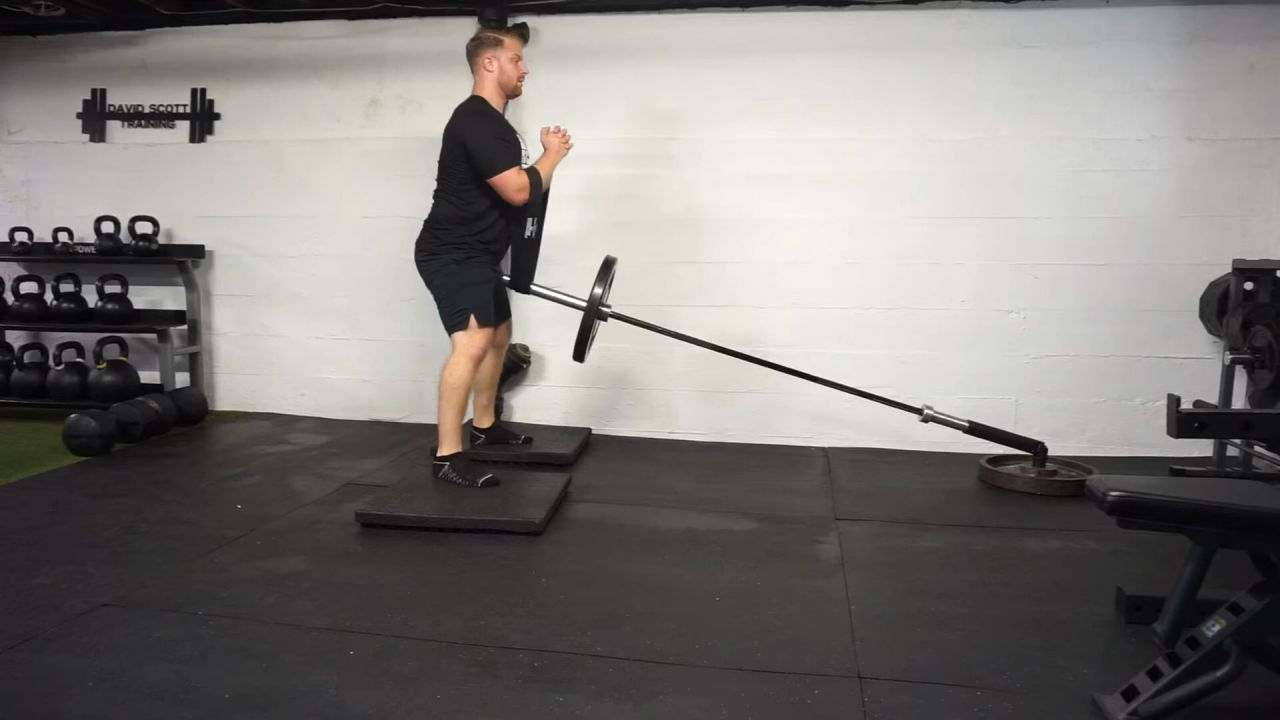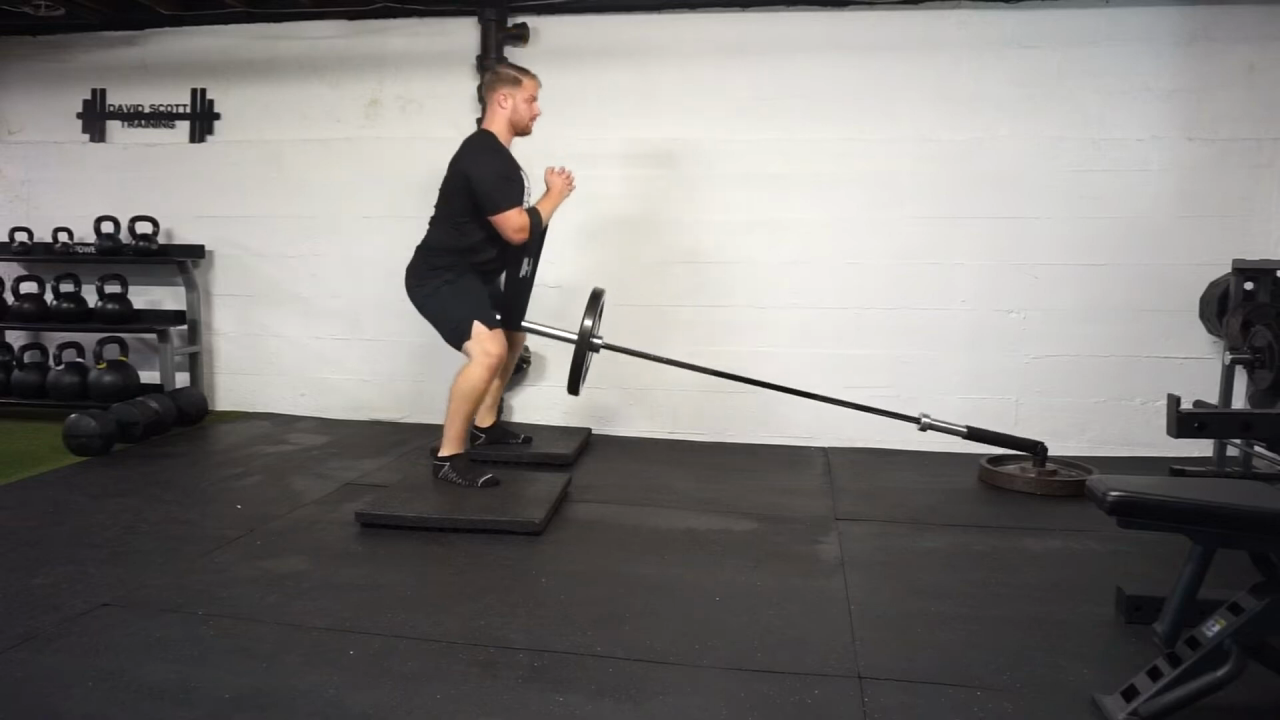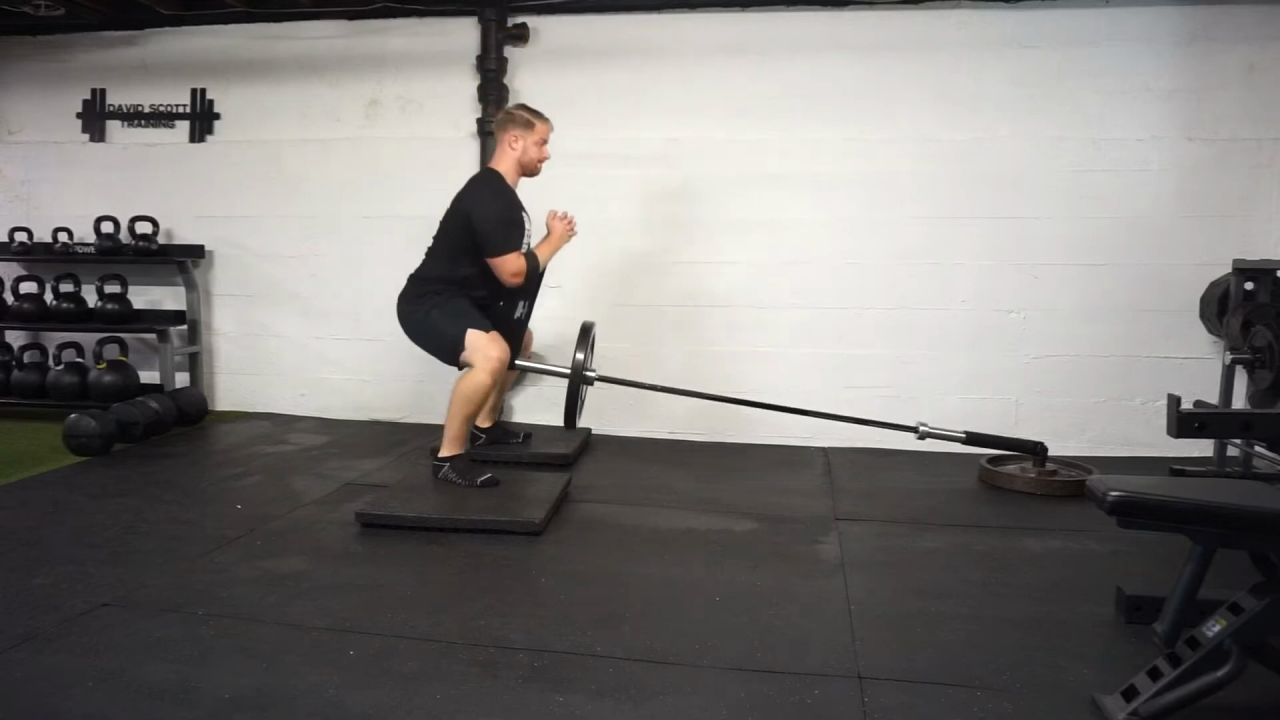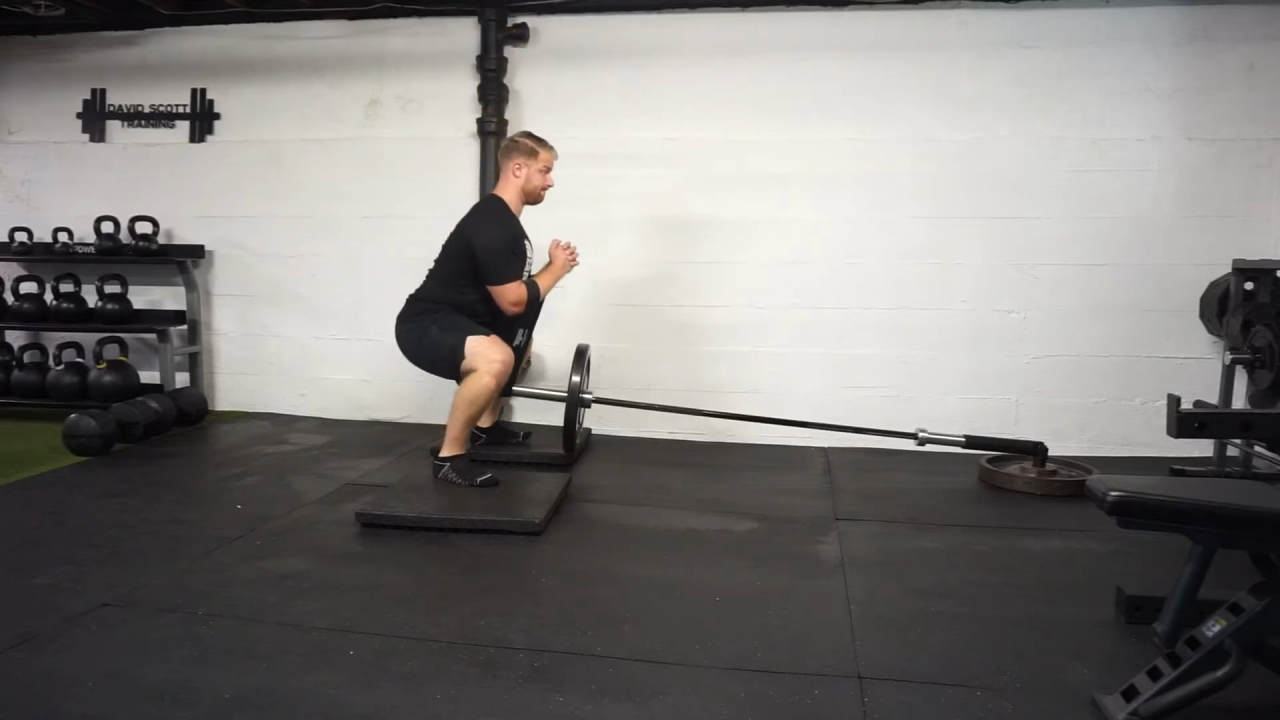
dt=0.4s
person 1, frame 1
left shoulder: (489, 119)
right shoulder: (476, 121)
right elbow: (518, 190)
right wrist: (553, 153)
left hip: (476, 251)
right hip: (453, 253)
left knee: (497, 335)
right knee: (472, 343)
left ankle: (484, 426)
right ankle: (448, 457)
person 1, frame 2
left shoulder: (494, 153)
right shoulder: (484, 158)
left elbow: (513, 227)
right elbow: (517, 230)
right wrist: (556, 193)
left hip: (470, 272)
right hip: (439, 276)
left knee: (512, 335)
right knee: (488, 349)
left ankle: (485, 425)
right ankle: (449, 456)
person 1, frame 3
left shoulder: (500, 192)
right shoulder: (489, 198)
left elbow: (511, 269)
right elbow: (513, 274)
right wrist: (555, 238)
left hip: (463, 298)
right hip: (429, 304)
left knee: (518, 340)
right knee: (492, 355)
left ankle: (485, 426)
right ankle: (449, 457)
person 1, frame 4
left shoulder: (502, 219)
right shoulder: (492, 227)
left elbow: (510, 295)
right elbow: (513, 302)
left wrist: (554, 266)
right wrist: (558, 268)
left hip: (455, 318)
right hip: (424, 326)
left knee: (517, 345)
right knee: (496, 360)
left ankle: (485, 427)
right ankle: (449, 458)
